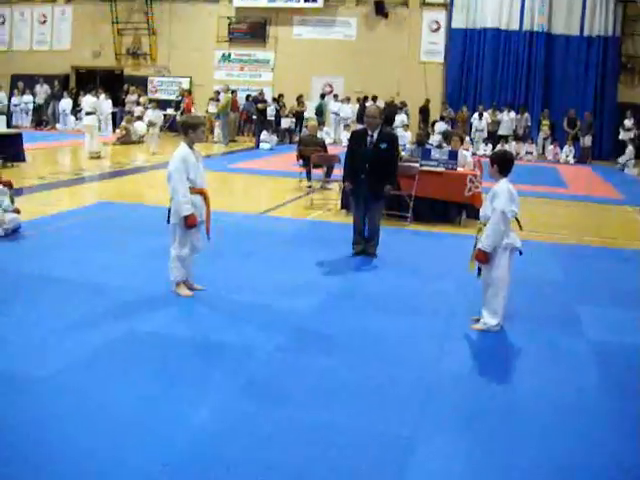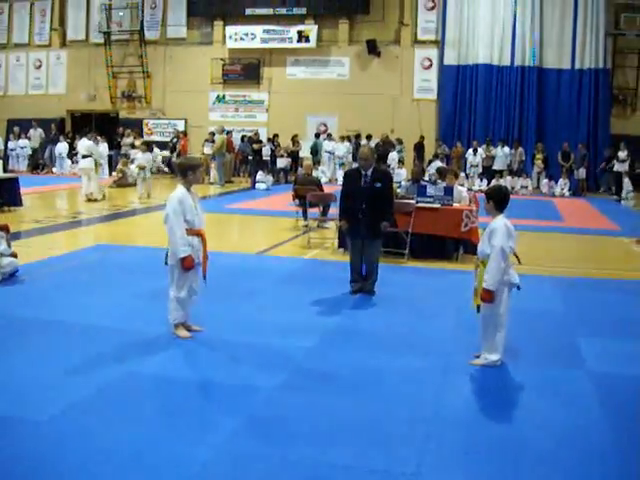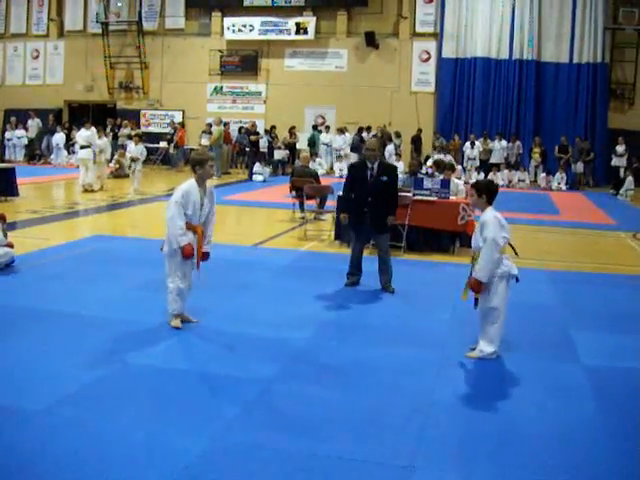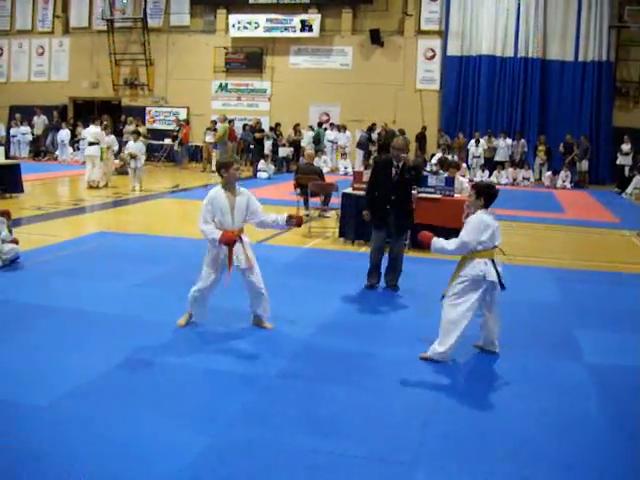
dt=0.5s
person 1, frame 1
left shoulder: (501, 190)
right shoulder: (502, 187)
left elbow: (498, 221)
left wrist: (484, 247)
right wrist: (485, 244)
left hip: (498, 243)
right hip: (497, 241)
left knee: (495, 282)
right knee: (490, 280)
left ankle: (492, 320)
right ankle: (489, 315)
person 1, frame 2
left shoulder: (499, 226)
right shoulder: (498, 224)
left elbow: (498, 258)
left wrist: (489, 286)
left hip: (496, 280)
right hip: (493, 277)
left knee: (494, 318)
right knee: (489, 317)
left ankle: (491, 356)
right ankle: (489, 351)
person 1, frame 3
left shoulder: (489, 219)
right shoulder: (488, 216)
left elbow: (490, 250)
left wrist: (479, 277)
right wrist: (478, 274)
left hip: (494, 271)
right hip: (492, 270)
left knee: (492, 310)
right knee: (487, 310)
left ankle: (487, 349)
right ankle: (485, 345)
person 1, frame 4
left shoulder: (476, 220)
right shoulder: (491, 221)
left elbow: (459, 245)
left wrist: (432, 241)
left hip: (475, 269)
right hip: (488, 268)
left knee: (453, 306)
right knee: (487, 308)
left ankle: (439, 351)
right ankle: (490, 344)
person 2, frame 1
left shoulder: (196, 154)
right shoulder: (180, 156)
right elbow: (178, 188)
left wrist: (202, 208)
right wrist: (187, 212)
left hip: (197, 206)
right hip: (185, 208)
left knee: (193, 246)
right knee: (181, 247)
left ankle: (187, 279)
right ankle: (178, 282)
person 2, frame 2
left shoulder: (192, 195)
right shoulder: (177, 198)
right elbow: (176, 230)
left wrist: (202, 250)
right wrist: (184, 254)
left hip: (195, 247)
right hip: (183, 249)
left knee: (191, 288)
right knee: (179, 288)
left ankle: (185, 321)
right ankle: (177, 324)
person 2, frame 3
left shoulder: (209, 191)
right shoulder: (184, 190)
left elbow: (209, 220)
right elbow: (174, 219)
left wrist: (205, 245)
right wrist: (183, 243)
left hip: (193, 239)
right hip: (179, 240)
left knee: (186, 279)
right knee: (177, 279)
left ankle: (179, 312)
right ankle: (175, 314)
person 2, frame 4
left shoulder: (245, 195)
right shoulder: (213, 196)
left elbow: (262, 218)
right elbow: (205, 224)
left wrist: (286, 220)
right wrist: (220, 236)
left hip: (240, 245)
right hip: (219, 247)
left knee: (256, 283)
right knee: (204, 285)
left ankle: (259, 318)
right ankle: (189, 314)
person 3, frame 1
left shoulder: (390, 138)
right shoulder: (356, 135)
left elbow: (393, 162)
right elbow: (349, 158)
left wrist: (390, 182)
right wrist: (347, 179)
left hip: (377, 185)
right hip: (358, 183)
left knee: (374, 220)
right knee: (358, 218)
left ankle: (371, 248)
right ankle: (358, 246)
person 3, frame 2
left shoulder: (384, 175)
right shoulder: (349, 175)
left elbow: (388, 199)
right elbow: (344, 198)
left wrist: (387, 219)
right wrist: (343, 218)
left hip: (374, 223)
right hip: (354, 222)
left knee: (372, 258)
right knee: (355, 256)
left ankle: (369, 286)
right ankle: (356, 284)
person 3, frame 3
left shoulder: (389, 169)
right shoulder: (355, 167)
left elbow: (393, 193)
right elbow: (347, 190)
left wrist: (392, 213)
right wrist: (345, 211)
left hip: (380, 216)
right hip: (359, 214)
left knee: (383, 251)
right knee: (356, 249)
left ankle: (386, 282)
right ankle: (353, 277)
person 3, frame 4
left shoulder: (412, 167)
right shoulder: (380, 163)
left elbow: (419, 183)
right elbow: (371, 187)
left wrist: (410, 166)
right wrist: (367, 208)
left hip: (401, 214)
right hip: (381, 212)
left knee: (397, 251)
right knee: (376, 248)
left ankle: (392, 280)
right ankle: (373, 278)
